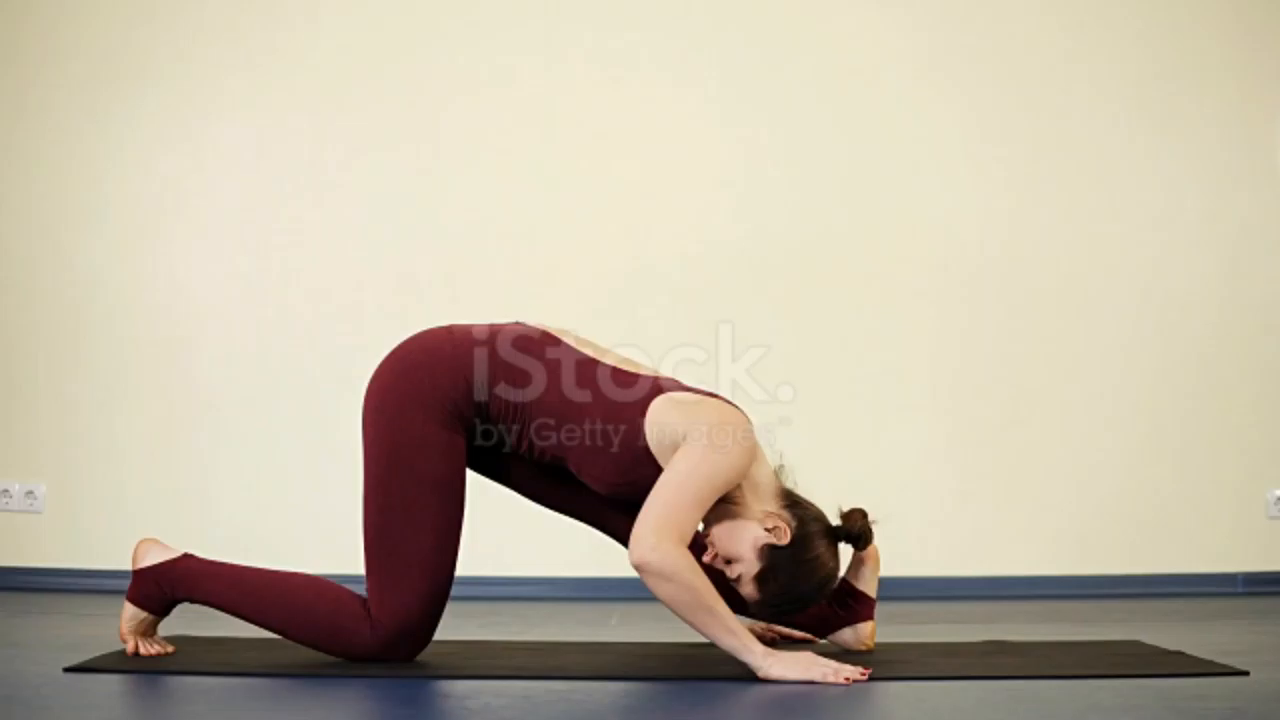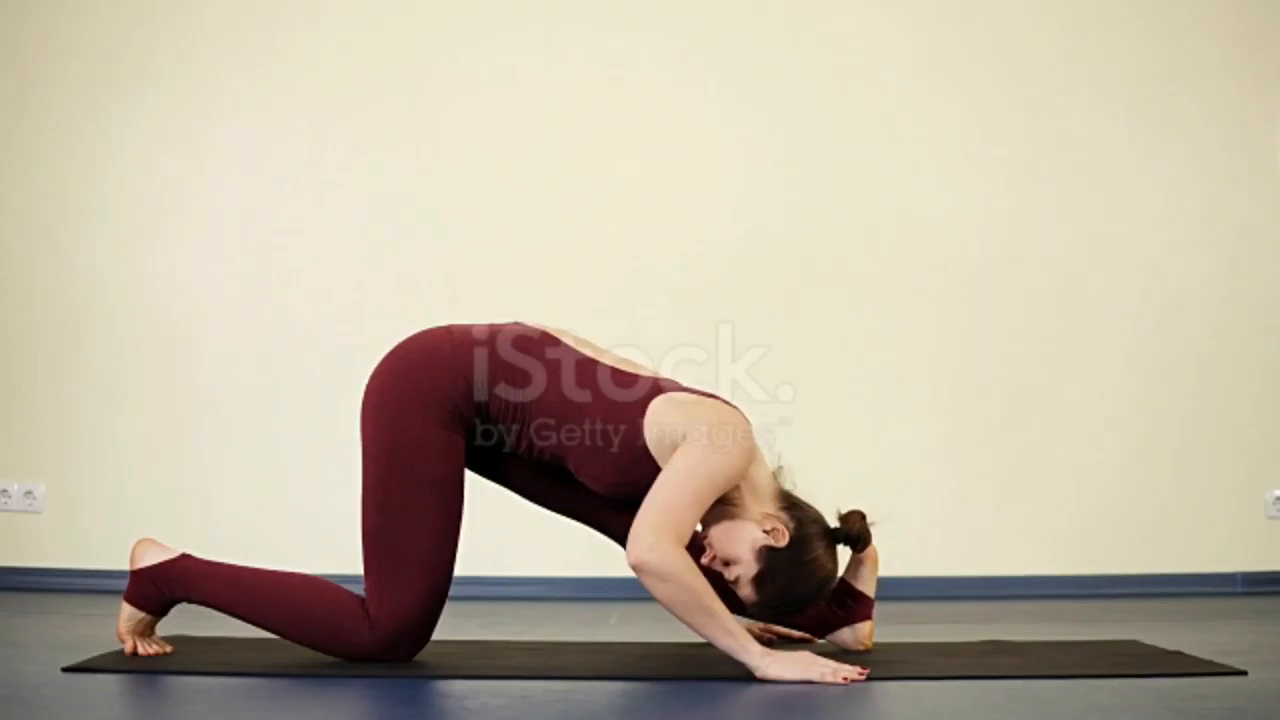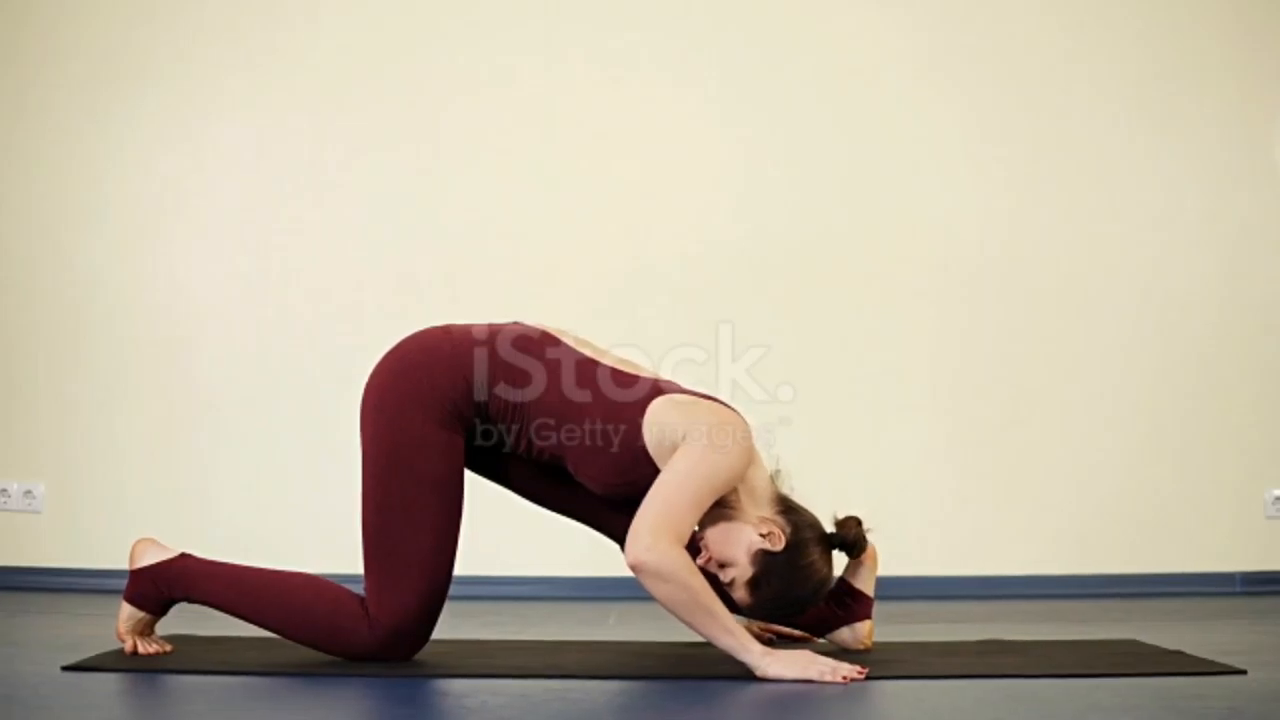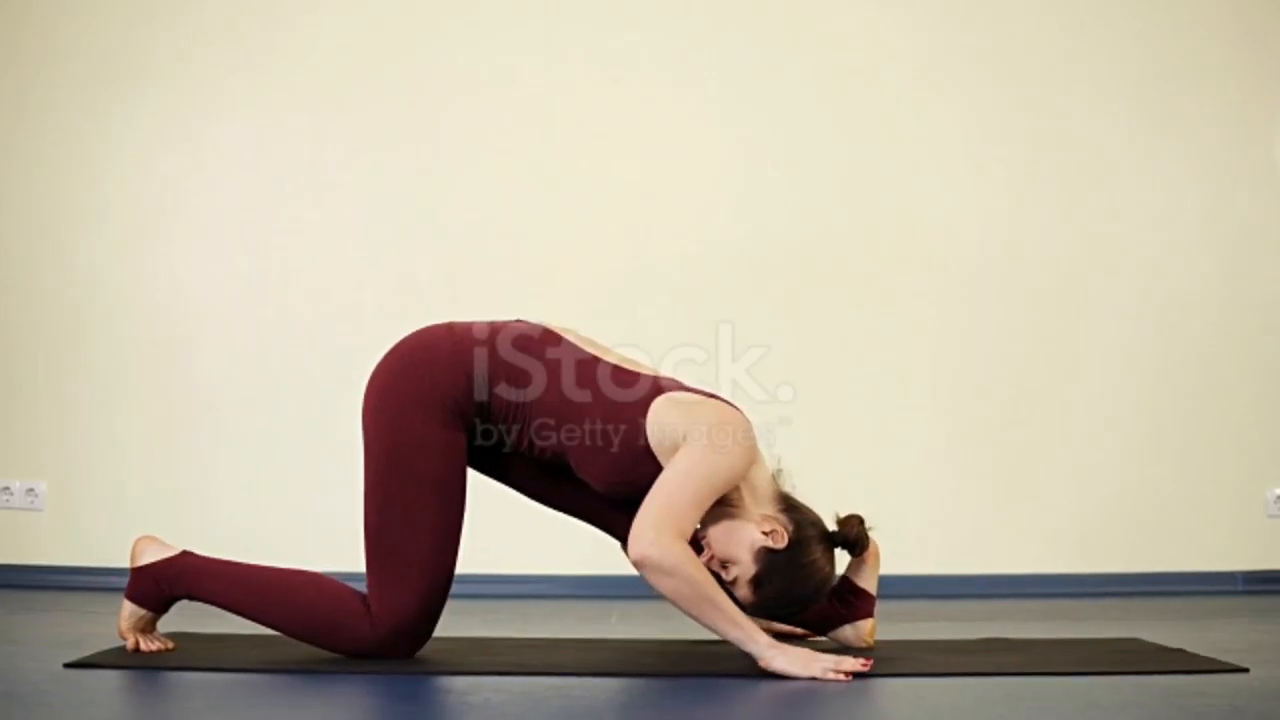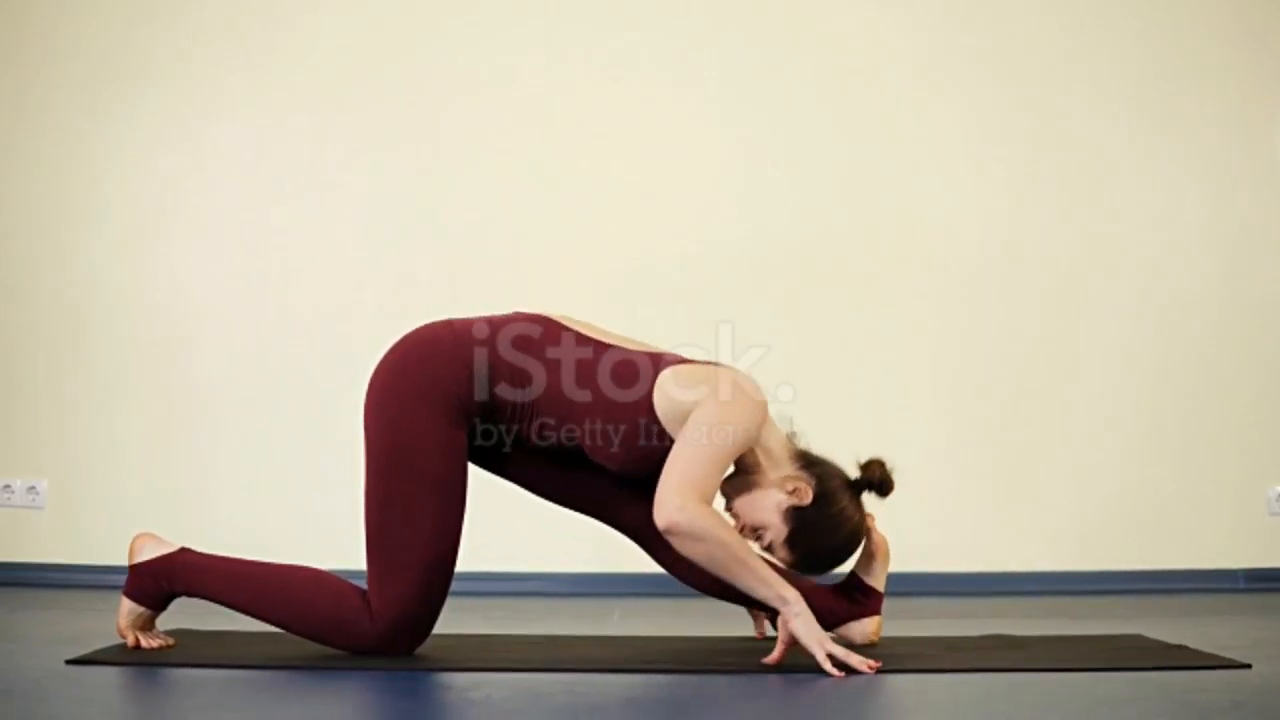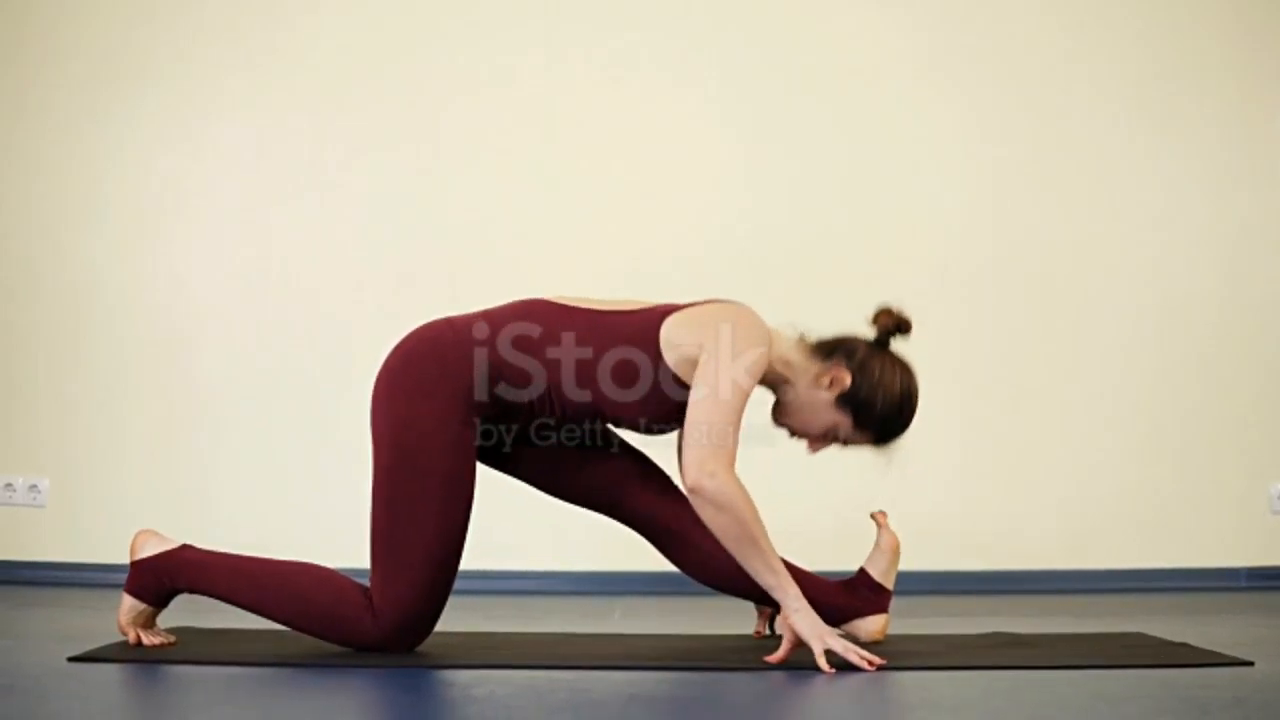
dt=0.3s
person 1, frame 1
left shoulder: (723, 471)
right shoulder: (727, 445)
left elbow: (665, 546)
right elbow: (652, 555)
right wrist: (760, 654)
left hip: (482, 398)
right hip: (430, 386)
right knee: (391, 633)
right ankle: (168, 573)
person 1, frame 2
left shoulder: (711, 459)
right shoulder: (726, 444)
left elbow: (659, 545)
right elbow: (652, 556)
right wrist: (756, 655)
left hip: (480, 394)
right hip: (428, 386)
right knee: (391, 633)
right ankle: (166, 574)
person 1, frame 3
left shoulder: (717, 480)
right shoulder: (725, 448)
left elbow: (655, 545)
right elbow: (648, 557)
left wrist: (734, 616)
right wrist: (757, 653)
left hip: (479, 397)
right hip: (430, 385)
right knee: (390, 633)
right ankle: (164, 574)
person 1, frame 4
left shoulder: (712, 462)
right shoulder: (728, 445)
left elbow: (658, 541)
right elbow: (652, 551)
right wrist: (761, 643)
left hip: (480, 393)
right hip: (429, 384)
right knee: (393, 629)
right ankle: (166, 571)
person 1, frame 5
left shoulder: (727, 420)
right shoulder: (739, 411)
left elbow: (669, 518)
right elbow: (681, 518)
right wrist: (787, 599)
left hip: (487, 394)
right hip: (431, 383)
right knee: (390, 628)
right ankle: (165, 569)
person 1, frame 6
left shoulder: (739, 353)
right shoulder: (744, 341)
left elbow: (695, 495)
right elbow: (709, 481)
left wrist: (774, 587)
right wrist: (790, 597)
left hip: (498, 392)
right hip: (437, 386)
right knee: (391, 625)
right ankle: (167, 566)
